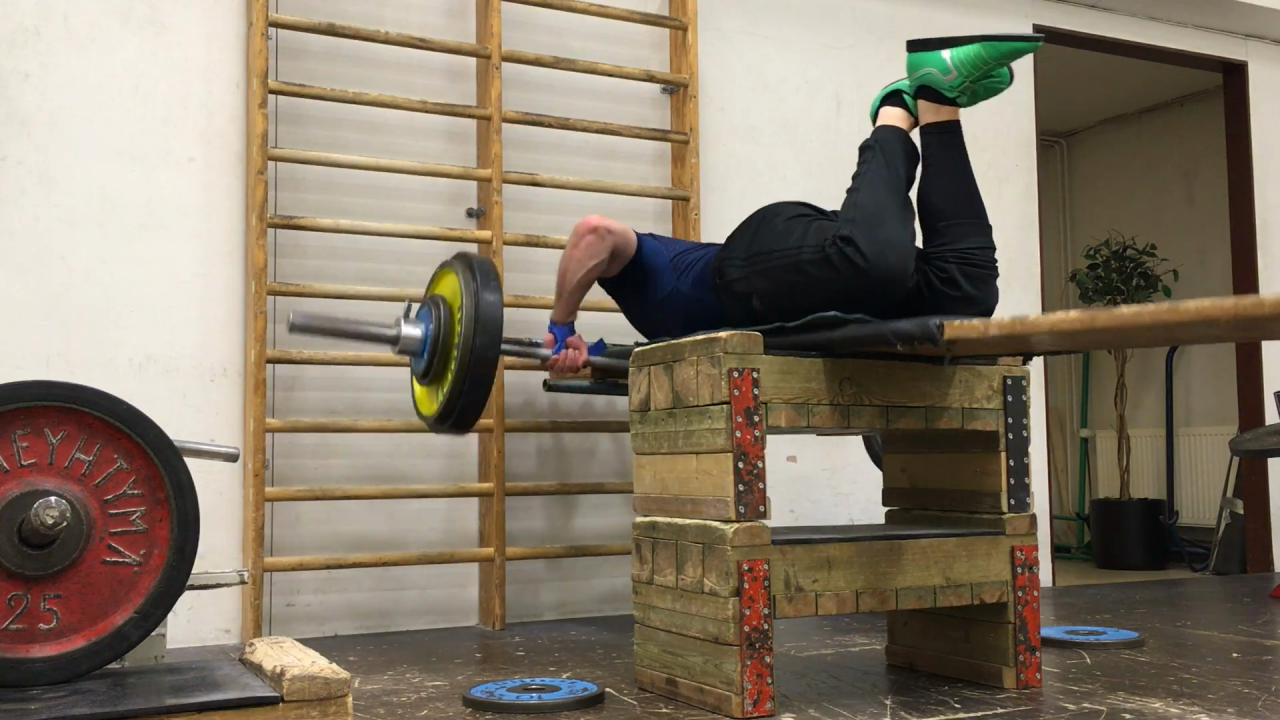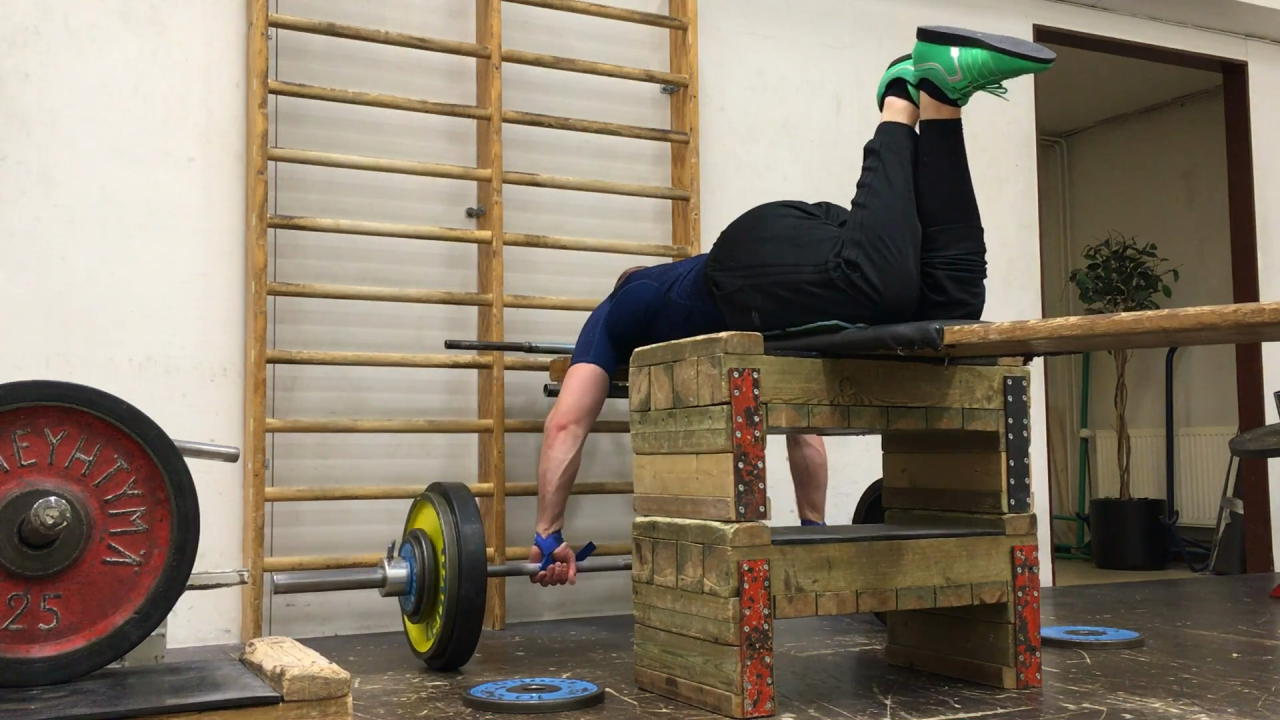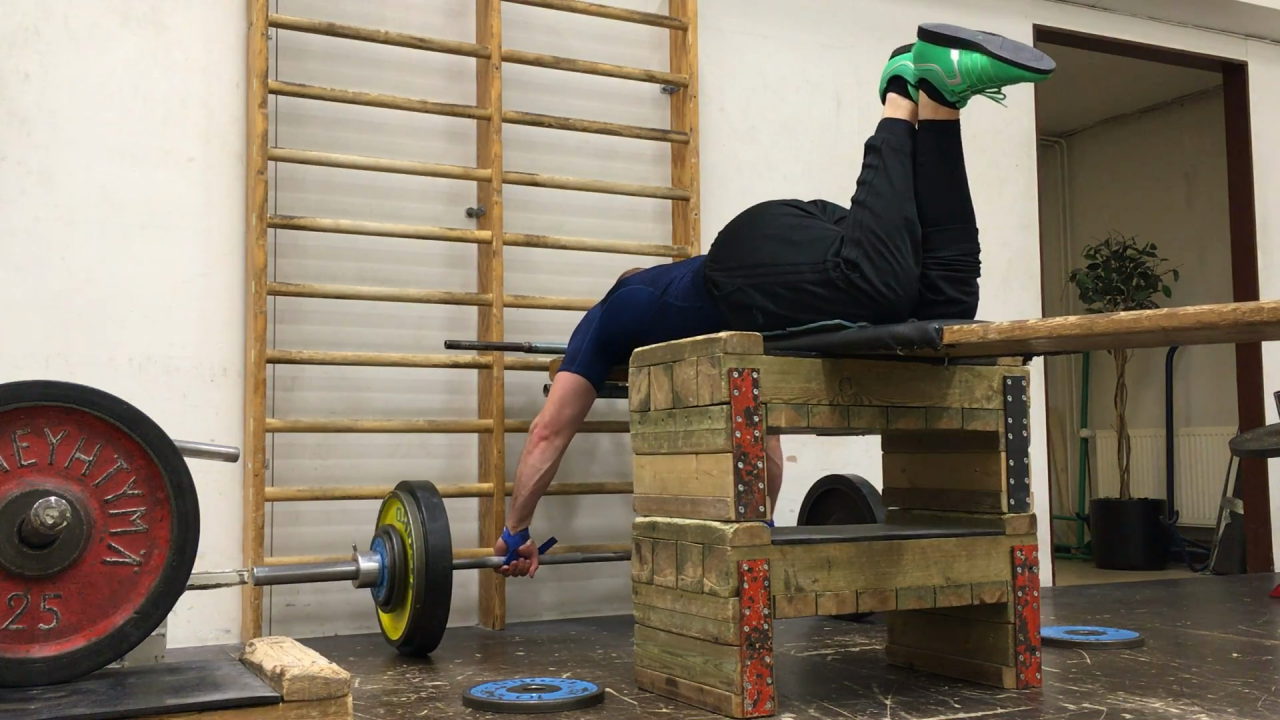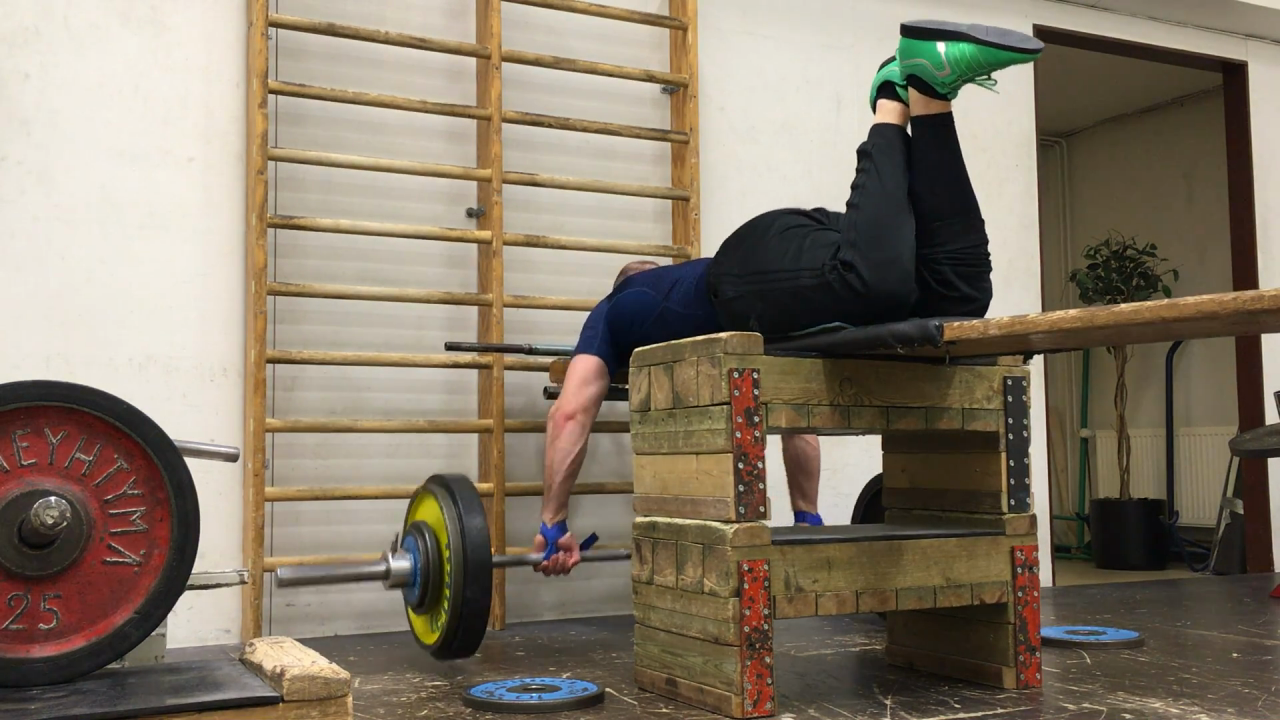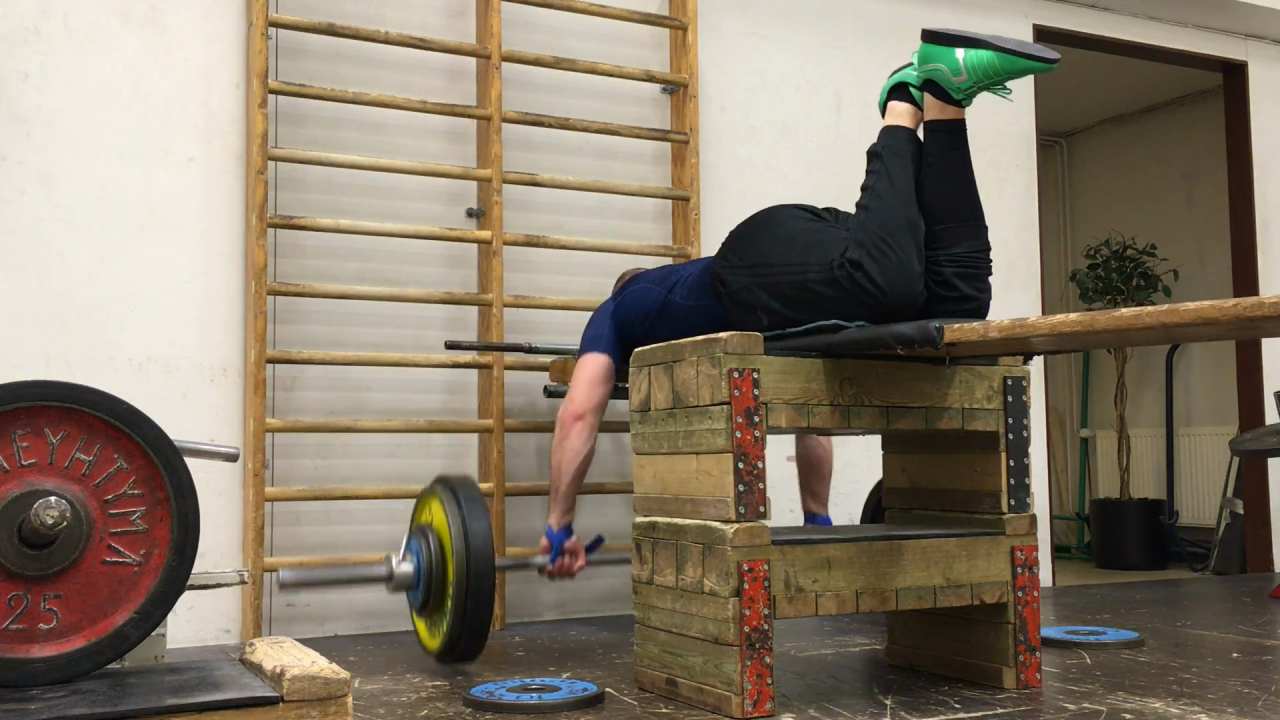
dt=1s
person 1, frame 1
left shoulder: (635, 266)
left elbow: (595, 232)
left wrist: (562, 327)
left hip: (760, 263)
right knee: (967, 292)
left ankle: (895, 115)
person 1, frame 2
left shoulder: (616, 315)
left elbow: (566, 424)
right elbow: (802, 427)
left wrist: (549, 536)
right wrist: (814, 526)
left hip: (759, 260)
left knee: (881, 285)
right knee: (951, 303)
left ankle: (901, 104)
right ankle: (934, 95)
person 1, frame 3
left shoulder: (607, 321)
left elbow: (549, 432)
right elbow: (762, 431)
left wrist: (516, 533)
left hip: (753, 260)
right hip: (804, 240)
left knee: (881, 284)
right knee: (945, 305)
left ankle: (903, 102)
right ankle: (933, 95)
person 1, frame 4
left shoulder: (614, 313)
left elbow: (570, 414)
left wrist: (553, 525)
right wrist: (807, 515)
left hip: (758, 271)
left knee: (876, 280)
right knee: (959, 294)
left ankle: (892, 103)
right ankle: (923, 91)
person 1, frame 5
left shoulder: (617, 313)
left elbow: (579, 414)
left wrist: (559, 528)
right wrist: (816, 516)
left hip: (761, 265)
left knee: (883, 282)
right knee: (958, 296)
left ankle: (904, 103)
right ankle: (939, 93)
